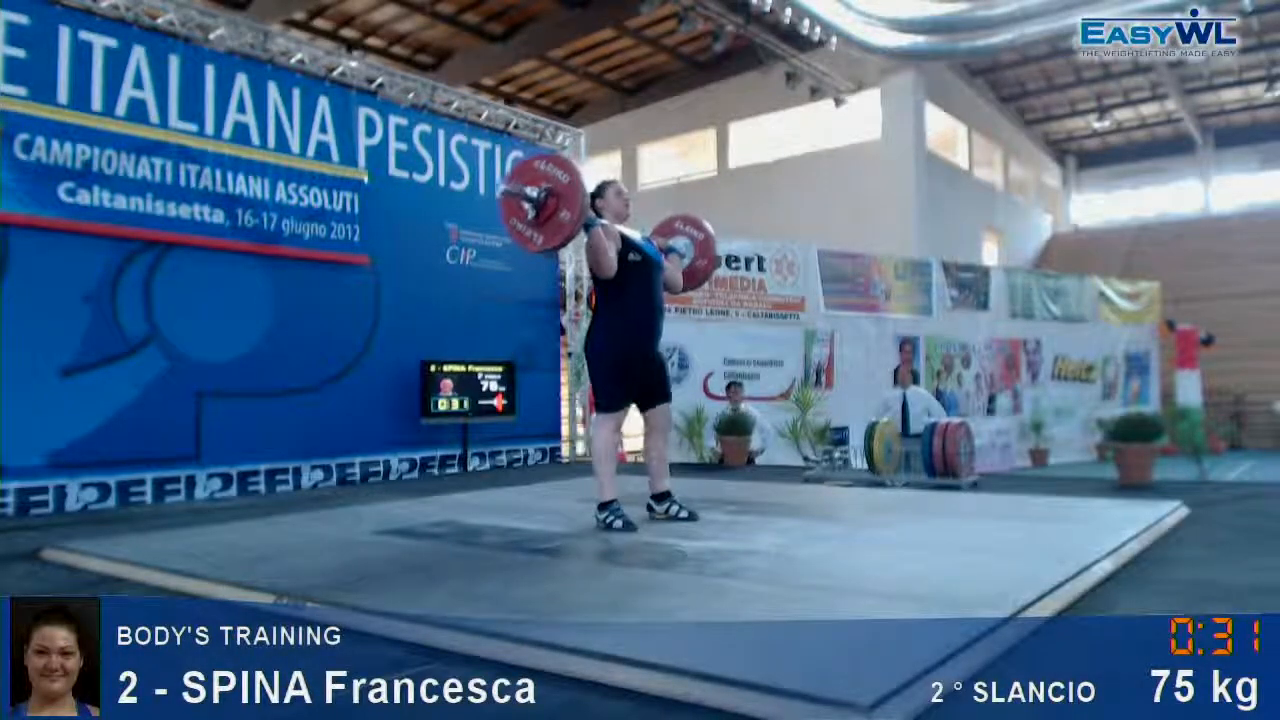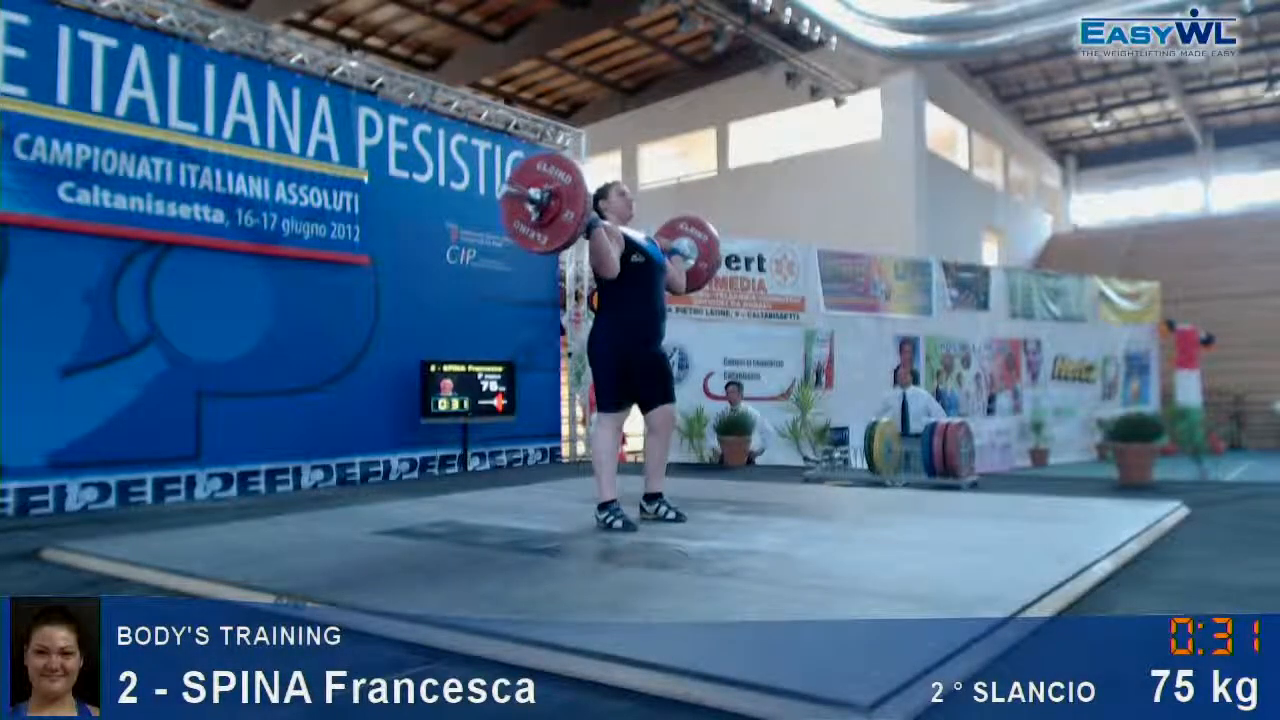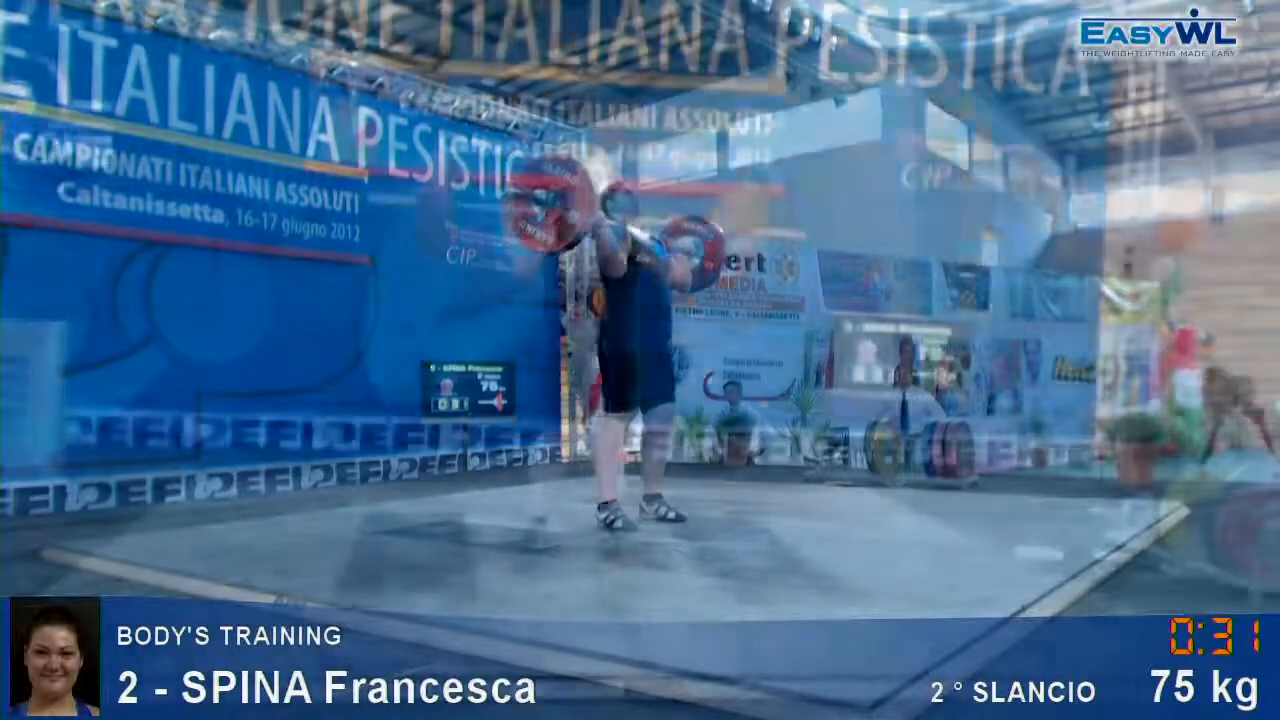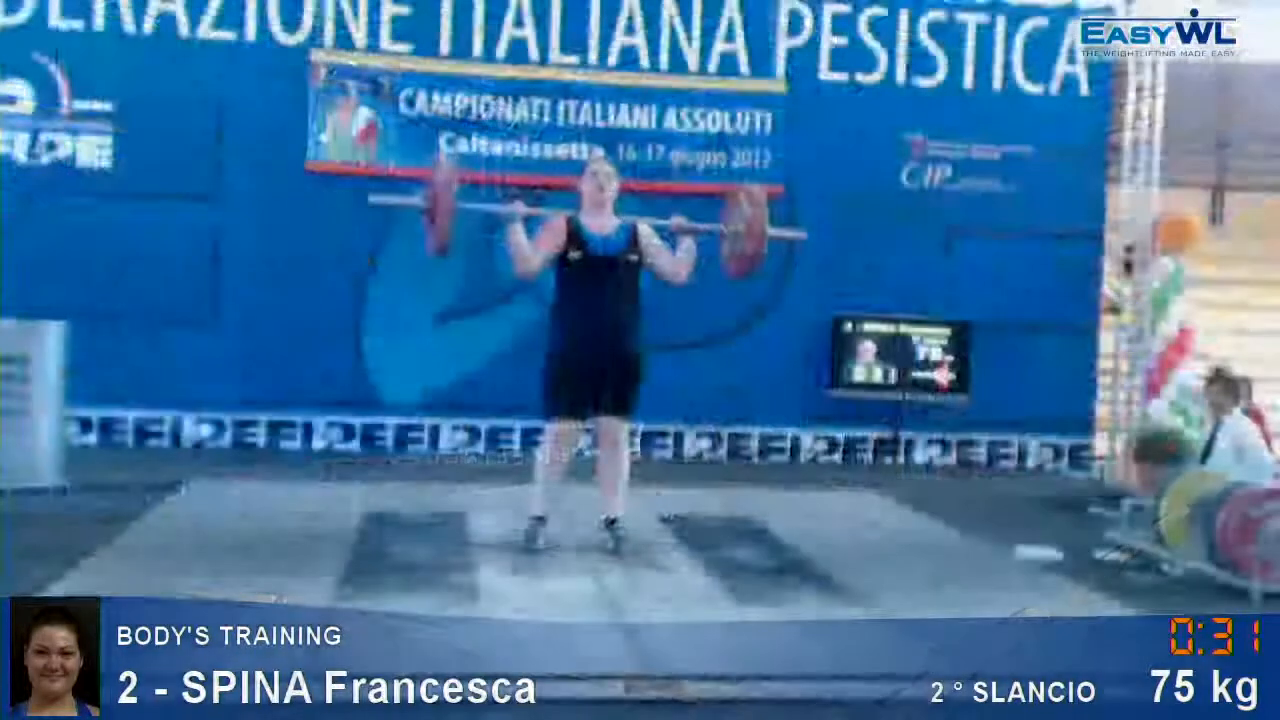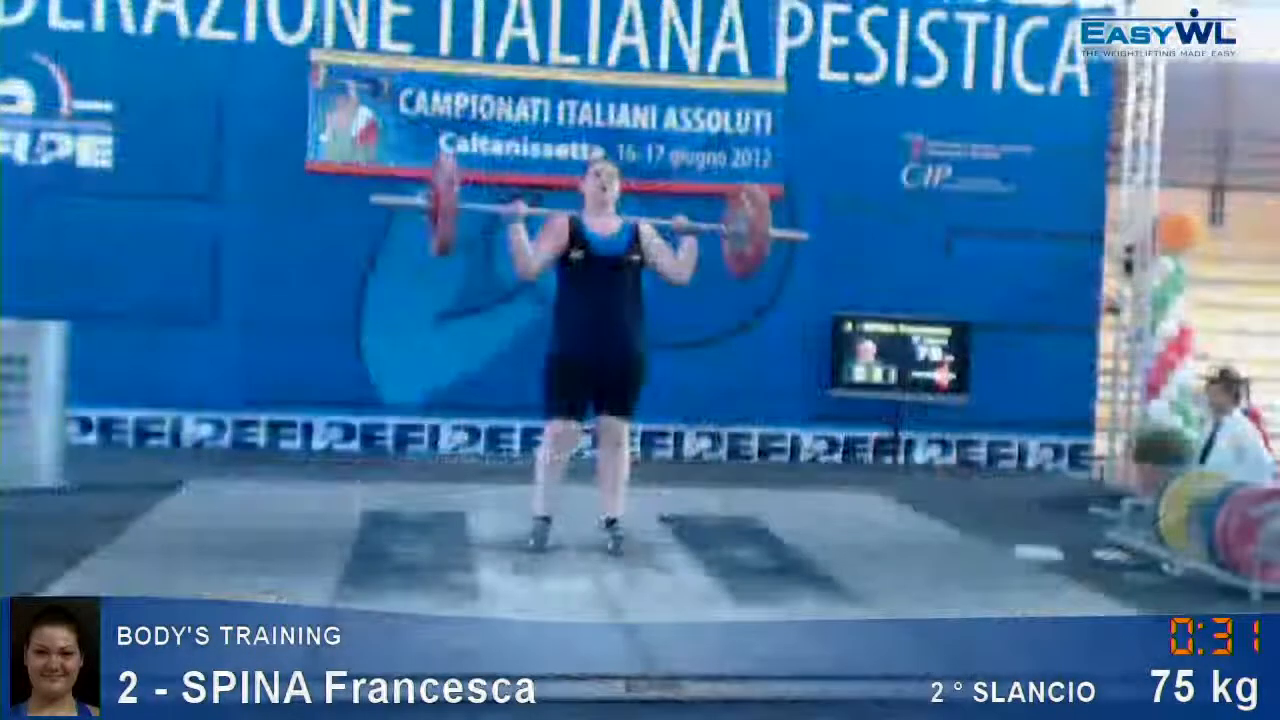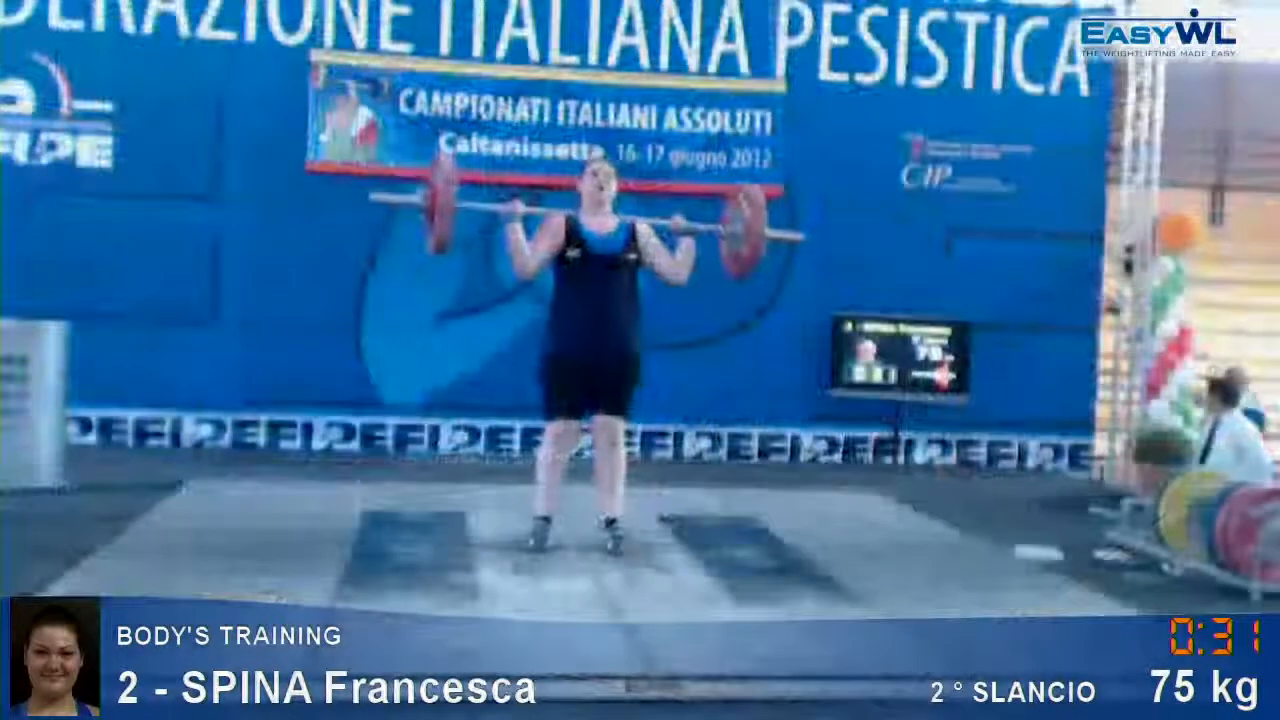
dt=0.2s
person 1, frame 1
left shoulder: (645, 242)
right shoulder: (605, 233)
left elbow: (675, 284)
right elbow: (606, 268)
left wrist: (671, 250)
right wrist: (590, 224)
left hip: (646, 347)
right hip: (612, 345)
left knee: (660, 418)
right knee: (610, 419)
left ankle: (661, 497)
right ankle: (607, 506)
person 1, frame 2
left shoulder: (649, 242)
right shoulder: (607, 234)
left elbow: (678, 285)
right elbow: (609, 269)
left wrist: (676, 253)
right wrist: (593, 227)
left hip: (649, 346)
right hip: (614, 344)
left knee: (664, 418)
right knee: (611, 419)
left ankle: (652, 498)
right ankle: (606, 505)
person 1, frame 3
right shoulder: (610, 235)
left elbow: (683, 280)
right elbow: (614, 266)
left wrist: (683, 253)
right wrist: (598, 230)
left hip: (653, 347)
right hip: (620, 345)
left knee: (661, 423)
right knee: (615, 420)
left ankle: (652, 500)
right ankle: (607, 506)
person 1, frame 4
left shoulder: (638, 233)
right shoulder: (562, 226)
left elbow: (679, 273)
right elbow: (526, 266)
left wrist: (686, 236)
right wrist: (514, 223)
left hip: (622, 353)
right hip: (571, 352)
left knee: (614, 435)
right knee: (560, 433)
left ankle: (613, 520)
right ankle: (537, 517)
person 1, frame 5
left shoulder: (640, 232)
right shoulder: (563, 226)
left elbow: (680, 273)
right elbow: (528, 268)
left wrist: (688, 236)
right wrist: (516, 223)
left hip: (624, 353)
right hip: (572, 351)
left knee: (615, 434)
right knee: (559, 433)
left ankle: (612, 521)
right ankle: (541, 518)
person 1, frame 6
left shoulder: (637, 232)
right shoulder: (560, 225)
left elbow: (677, 273)
right elbow: (526, 266)
left wrist: (686, 236)
right wrist: (514, 222)
left hip: (619, 352)
right hip: (568, 350)
left knee: (611, 433)
right knee: (560, 432)
left ankle: (612, 520)
right ankle: (542, 518)
